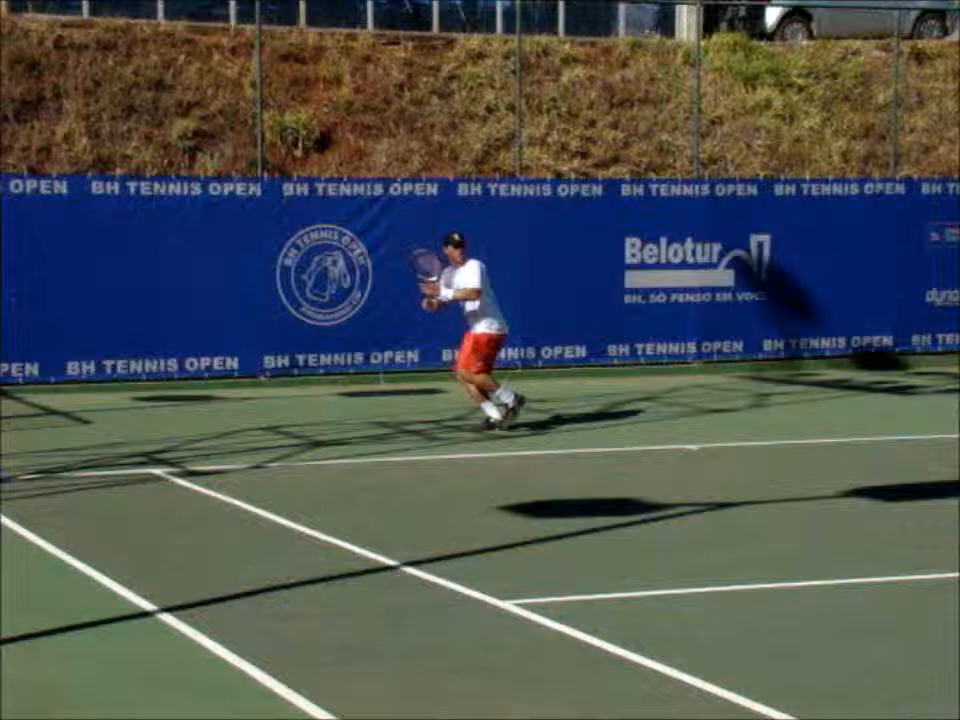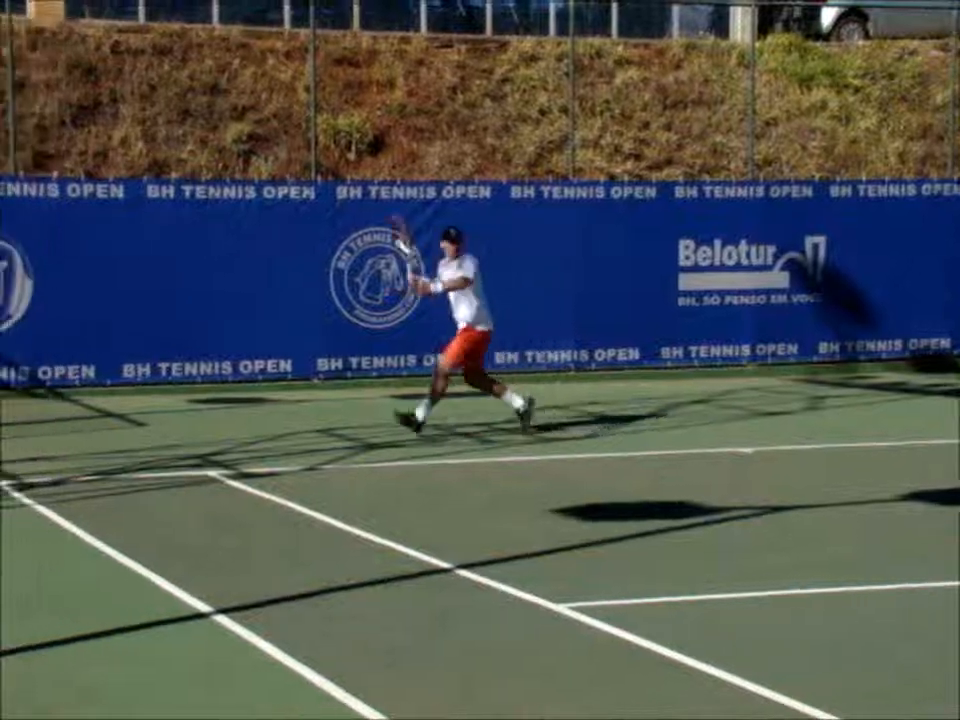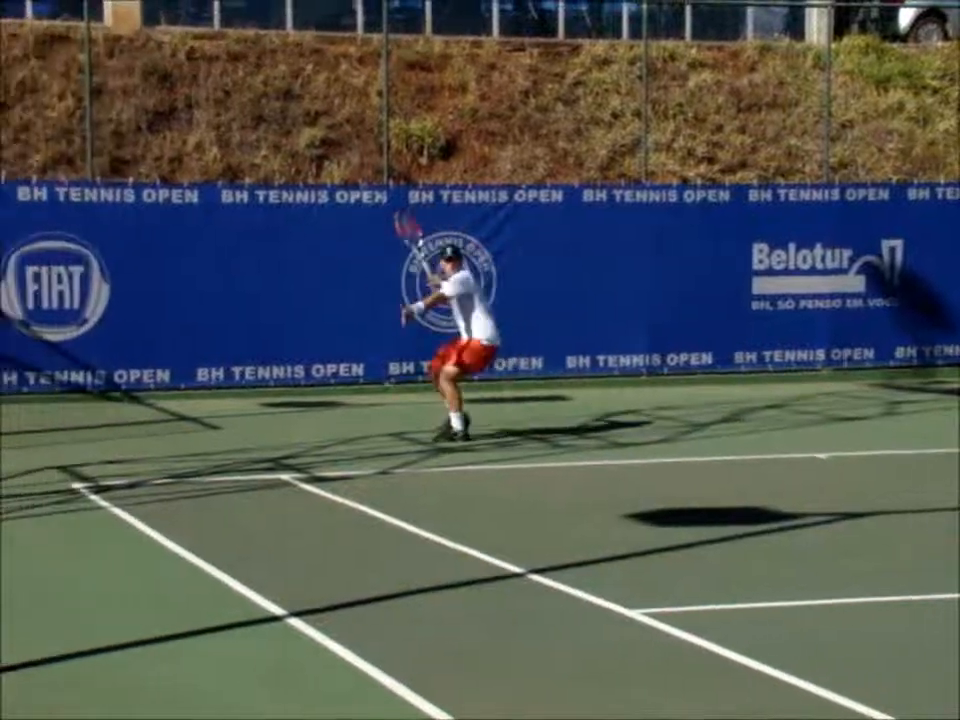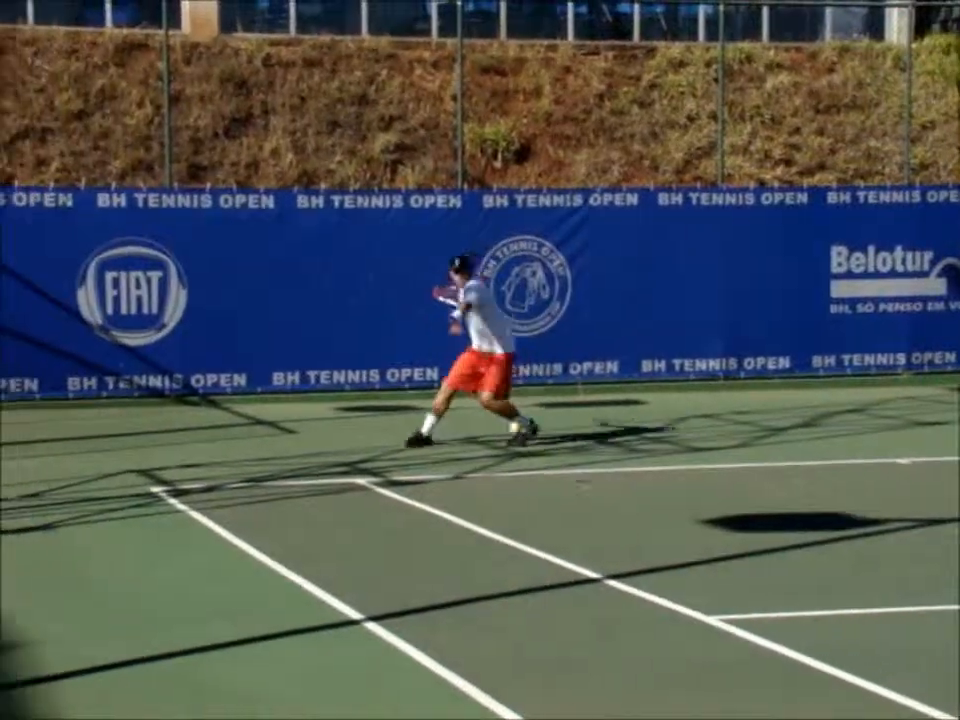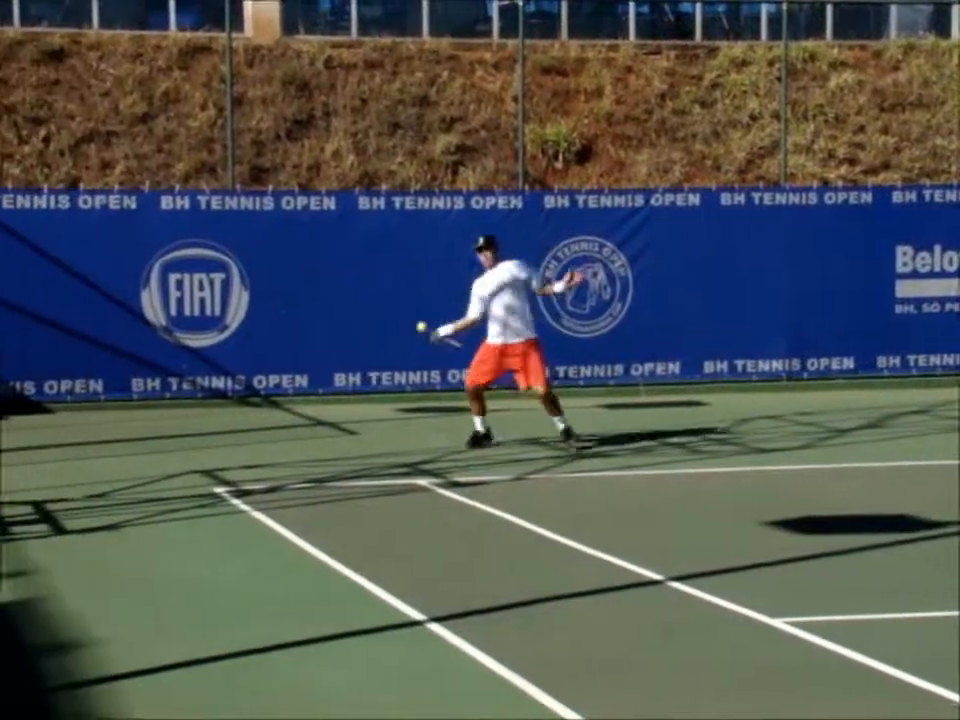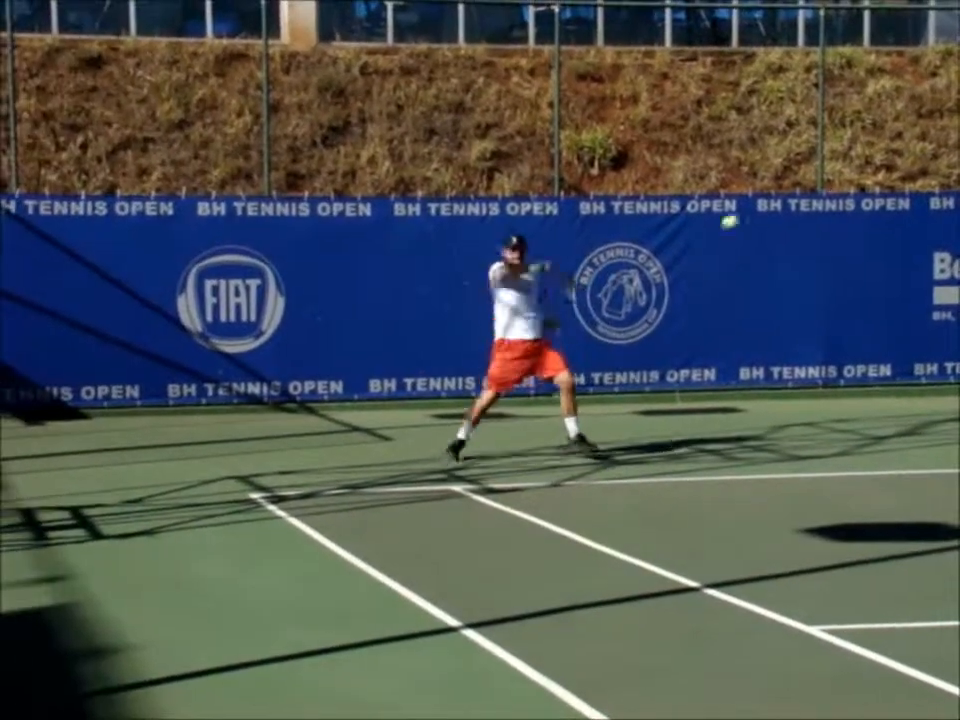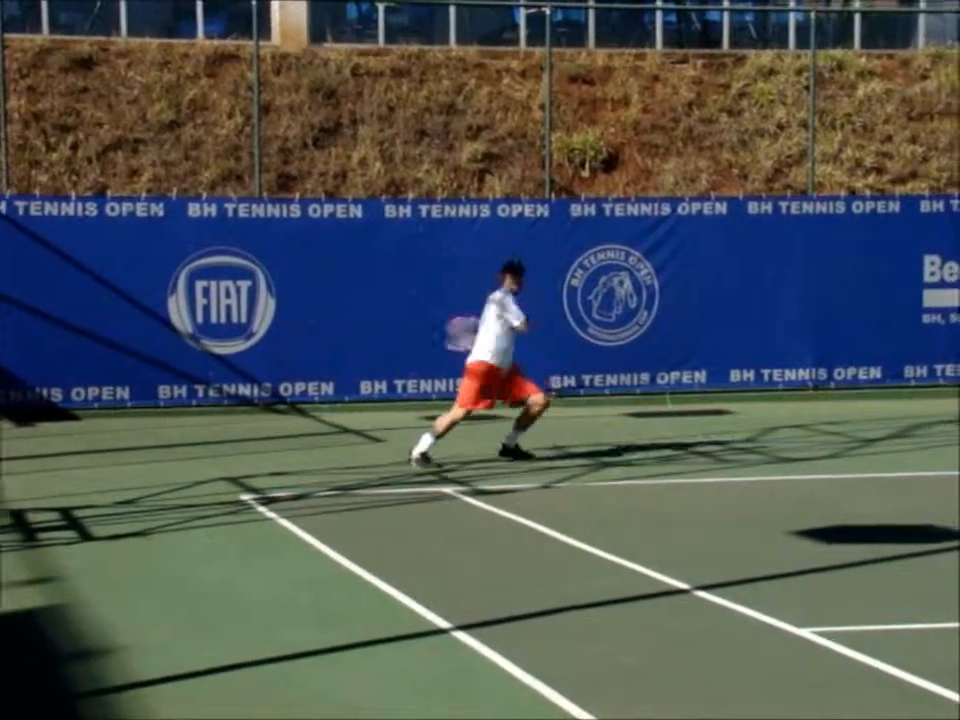
dt=0.2s
person 1, frame 1
left shoulder: (475, 266)
right shoulder: (448, 272)
left elbow: (474, 292)
right elbow: (444, 300)
left wrist: (445, 294)
right wrist: (433, 301)
left hip: (489, 329)
right hip: (477, 330)
left knee: (465, 371)
right knee: (465, 376)
left ankle: (511, 399)
right ankle: (495, 417)
person 1, frame 2
left shoulder: (467, 260)
right shoulder: (444, 264)
left elbow: (465, 282)
left wrist: (434, 287)
right wrist: (420, 283)
left hip: (476, 327)
right hip: (469, 327)
left knee: (443, 365)
right knee: (474, 377)
left ankle: (420, 416)
right ankle: (521, 405)
person 1, frame 3
left shoulder: (462, 277)
right shoulder: (454, 279)
left elbow: (441, 297)
left wrist: (414, 307)
right wrist: (439, 283)
left hip: (484, 341)
right hip: (469, 339)
left knee: (445, 376)
right knee: (435, 370)
left ankle: (458, 429)
right ankle: (457, 416)
person 1, frame 4
left shoulder: (473, 286)
right shoulder: (465, 289)
left elbow: (467, 305)
left wrist: (458, 319)
left hip: (500, 351)
right hip: (480, 348)
left knee: (488, 398)
right knee: (447, 387)
left ankle: (525, 425)
right ankle: (424, 433)
person 1, frame 5
left shoulder: (515, 266)
right shoulder: (479, 284)
left elbow: (541, 289)
right elbow: (473, 319)
left wrist: (562, 286)
right wrist: (449, 329)
left hip: (525, 341)
right hip: (495, 343)
left knee: (542, 390)
right knee: (472, 385)
left ankle: (564, 428)
right ankle: (482, 430)
person 1, frame 6
left shoulder: (532, 280)
right shoulder: (496, 270)
right elbow: (508, 272)
left wrist: (543, 321)
right wrist: (537, 269)
left hip: (537, 342)
right hip: (509, 343)
left knee: (566, 381)
right knee: (490, 394)
left ankle: (576, 437)
right ankle: (460, 439)
person 1, frame 7
left shoulder: (504, 301)
right shoulder: (501, 298)
right elbow: (522, 327)
right wrist: (523, 323)
left hip: (504, 369)
right hip: (484, 365)
left knee: (540, 402)
right knee: (460, 413)
left ankle: (509, 444)
right ankle: (419, 451)
